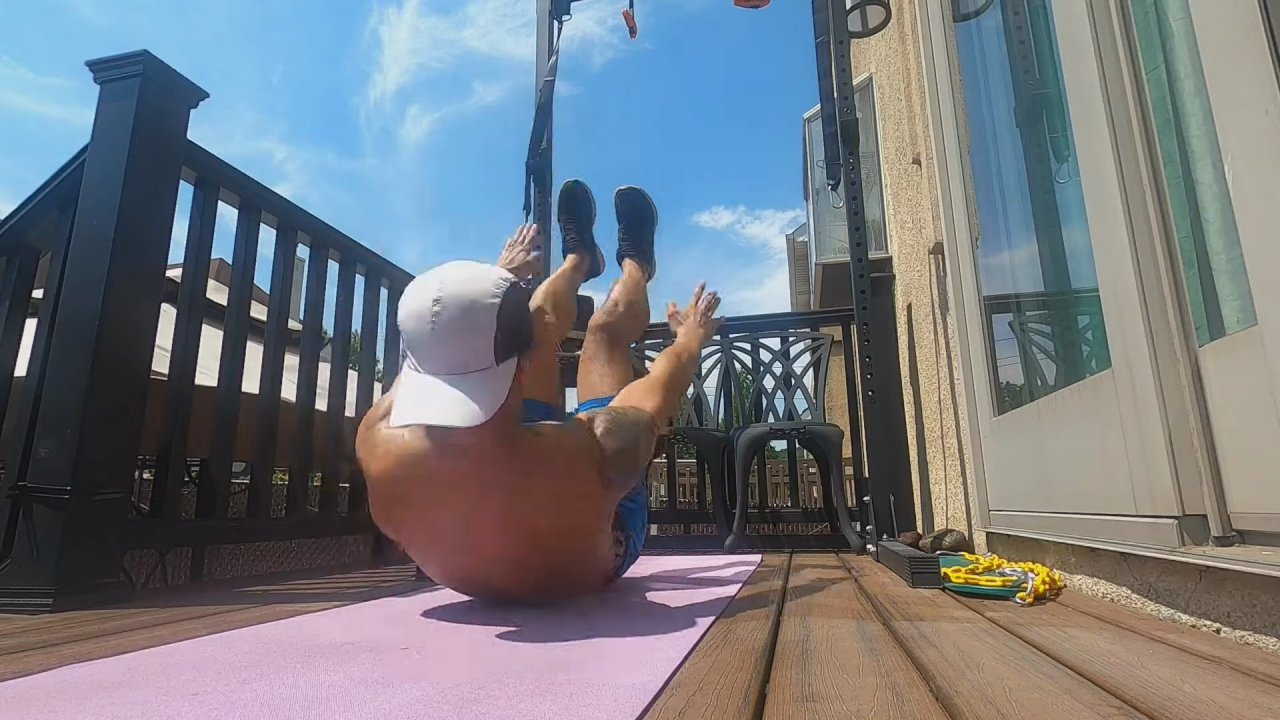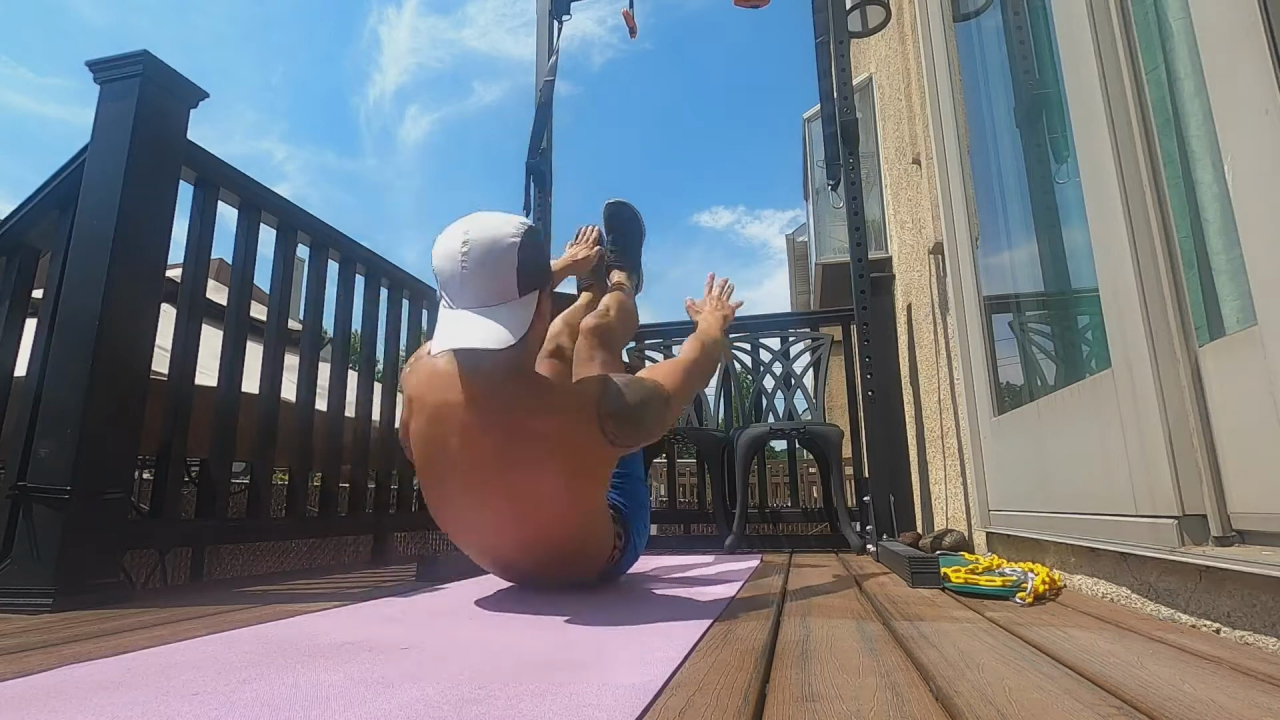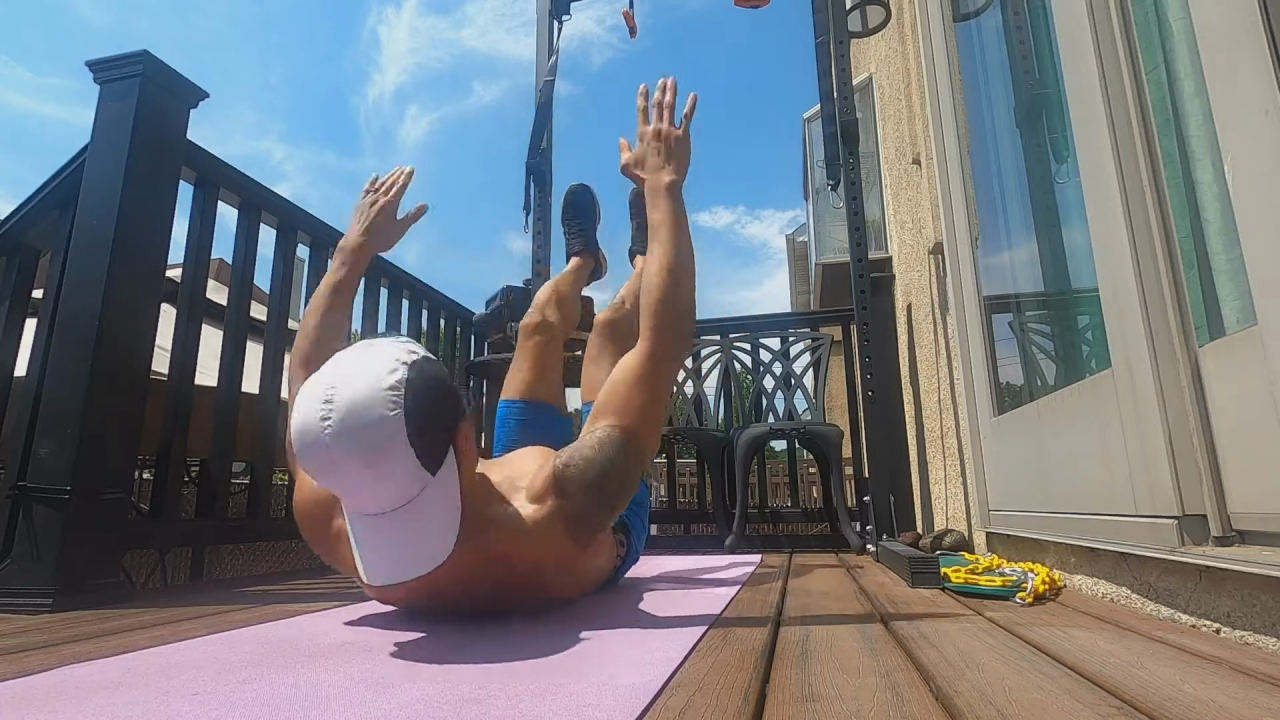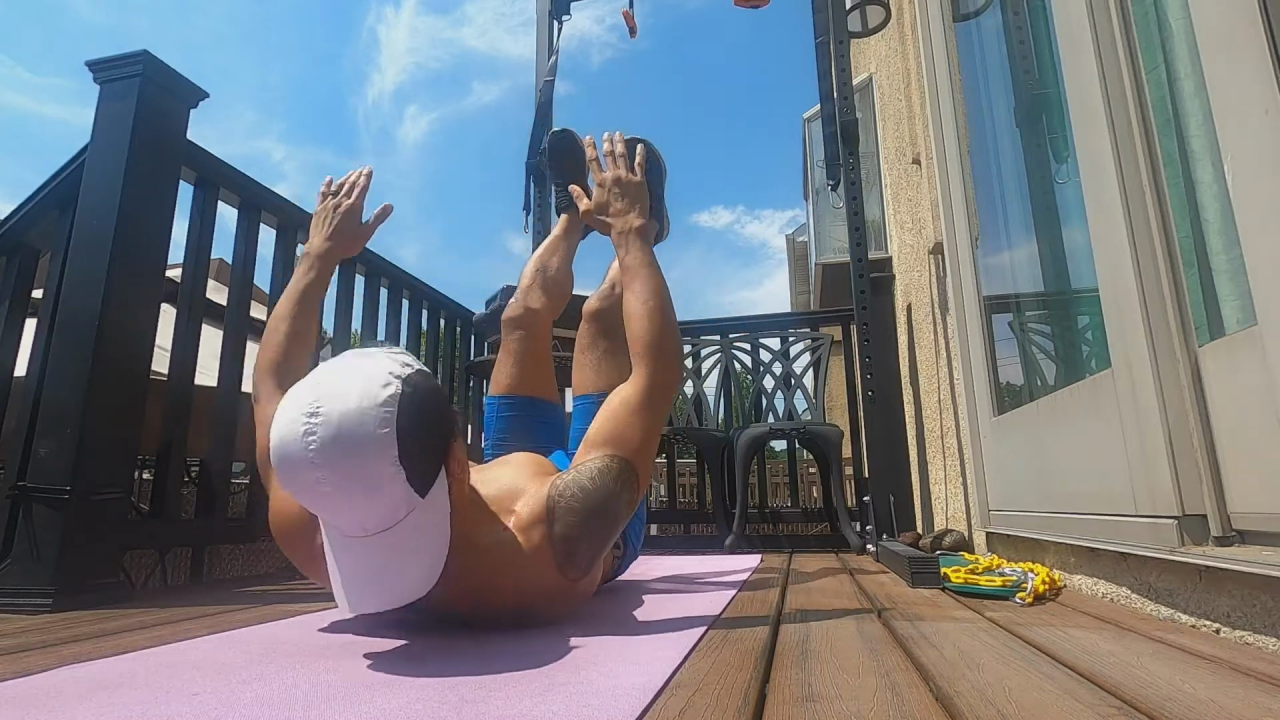
dt=0.4s
person 1, frame 1
left shoulder: (379, 447)
right shoulder: (586, 453)
left elbow: (437, 331)
right elbow: (665, 386)
left wrist: (495, 276)
right wrist: (689, 336)
right hip: (589, 564)
left knee: (541, 322)
right knee: (608, 331)
left ankle: (579, 258)
right ankle: (635, 263)
person 1, frame 2
left shoulder: (423, 375)
right shoulder: (600, 403)
left elbow: (486, 299)
right elbow: (691, 369)
left wrist: (560, 269)
right wrist: (713, 326)
right hip: (594, 562)
left knee: (555, 348)
right knee: (596, 330)
left ankle: (595, 289)
right ankle: (617, 278)
person 1, frame 3
left shoulder: (328, 524)
right shoulder: (558, 521)
left elbow: (307, 375)
right elbow: (664, 342)
left wrist: (353, 254)
right wrist: (665, 185)
left knee: (540, 324)
right knee: (615, 323)
left ankle: (583, 263)
right ankle: (644, 255)
person 1, frame 4
left shoulder: (308, 535)
right shoulder: (552, 546)
left elbow: (272, 386)
right elbow: (660, 371)
left wrist: (316, 259)
right wrist: (633, 230)
right hip: (591, 544)
left knee: (524, 317)
right knee: (603, 316)
left ankle: (573, 221)
right ankle: (643, 222)
